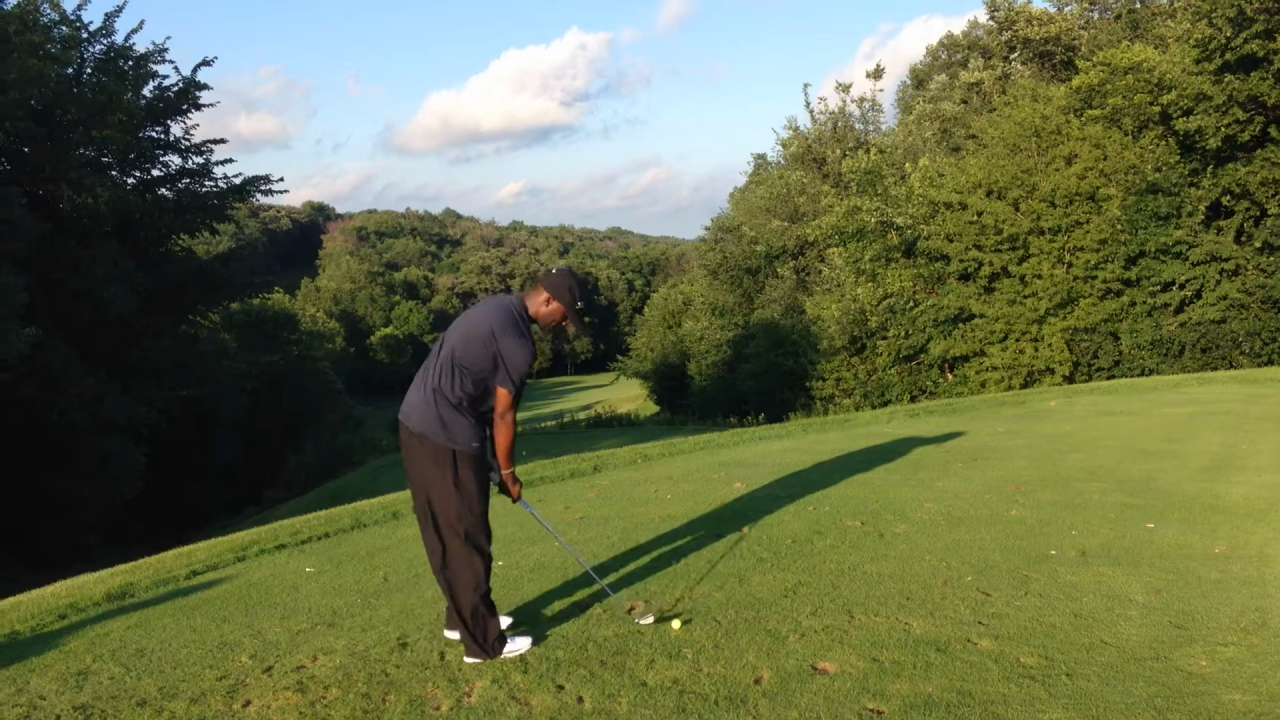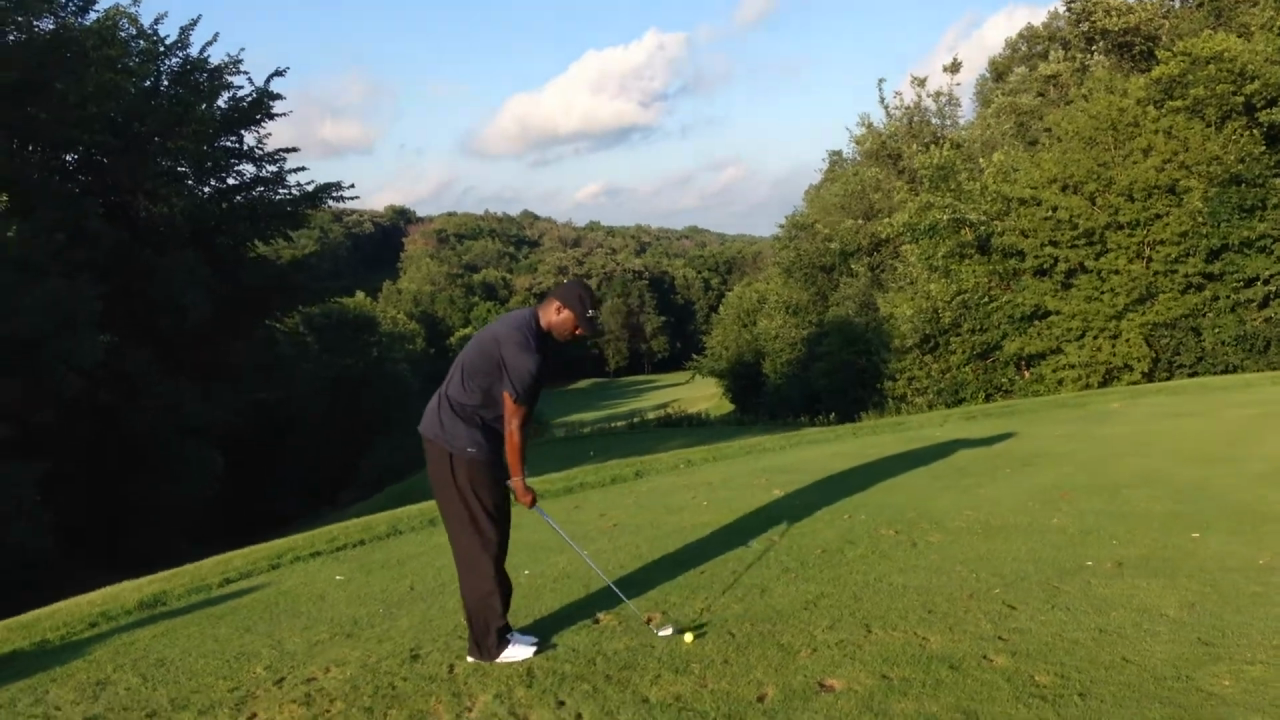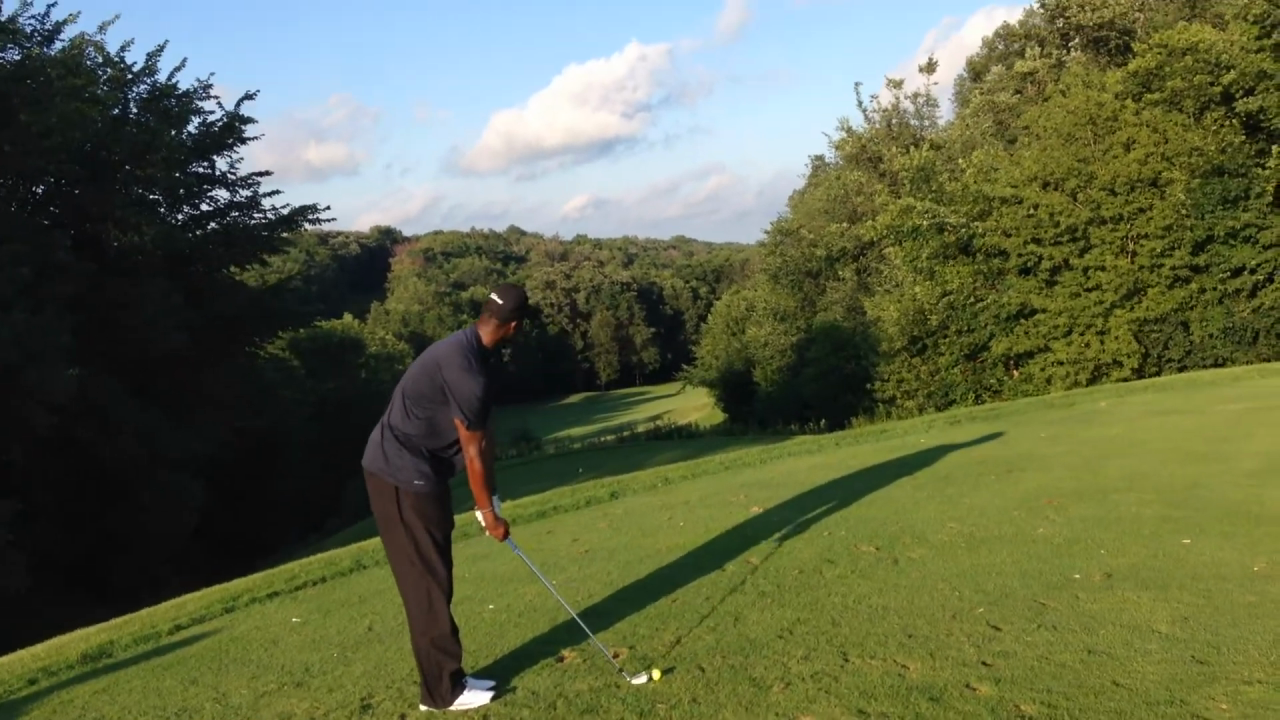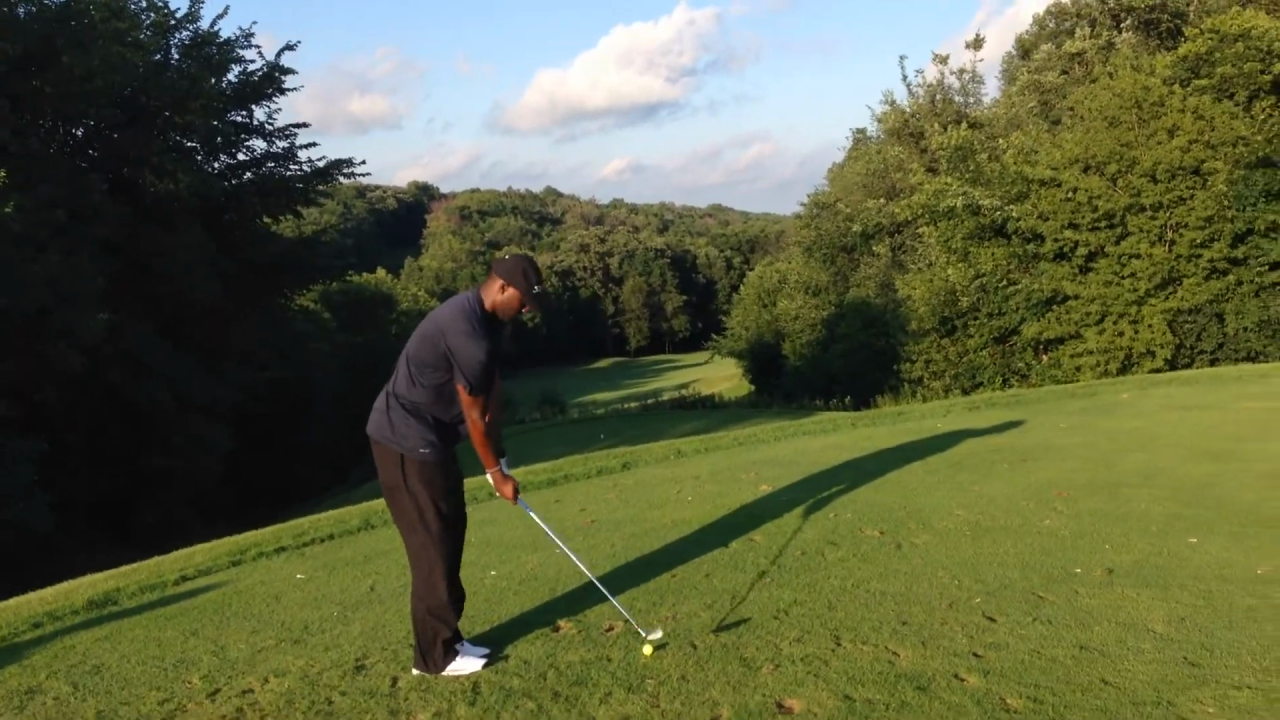
dt=1s
person 1, frame 1
left shoulder: (498, 306)
right shoulder: (517, 341)
right elbow: (503, 415)
left wrist: (494, 459)
right wrist: (508, 473)
left hip: (417, 422)
right hip: (446, 437)
left knee: (447, 534)
right knee: (466, 541)
left ankle: (462, 618)
right ankle: (484, 642)
person 1, frame 2
left shoulder: (525, 327)
right shoulder: (523, 347)
left elbow: (515, 417)
right elbow: (513, 423)
left wrist: (513, 474)
right wrist: (519, 481)
left hip: (470, 437)
right hip: (457, 441)
left knee: (492, 536)
right knee: (479, 542)
left ankle: (494, 628)
right ankle: (488, 643)
person 1, frame 3
left shoulder: (467, 349)
right shoulder: (466, 369)
left elbow: (483, 437)
right elbow: (472, 450)
left wrist: (491, 497)
right wrist: (489, 513)
left hip: (413, 469)
right hip: (402, 474)
left knee: (434, 579)
right knee: (427, 582)
left ankle: (449, 676)
right ankle: (443, 691)
person 1, frame 4
left shoulder: (477, 315)
right shoulder: (469, 332)
left elbow: (489, 395)
right elbow: (474, 414)
left wrist: (500, 458)
right wrist: (496, 473)
left hip: (426, 436)
right hip: (407, 440)
left knee: (448, 537)
right knee: (432, 547)
left ankle: (445, 637)
right ankle: (434, 655)
